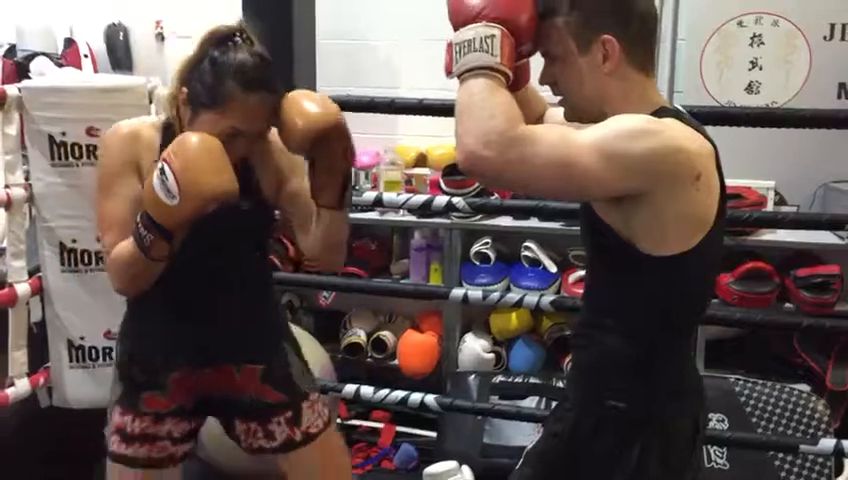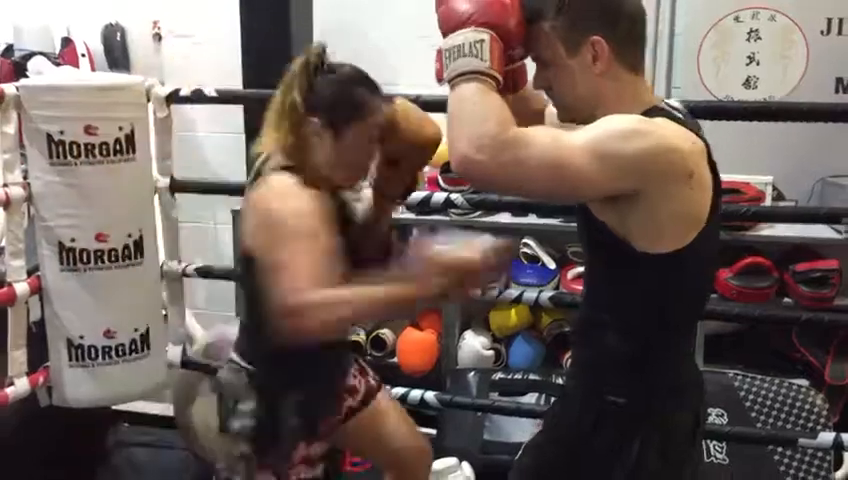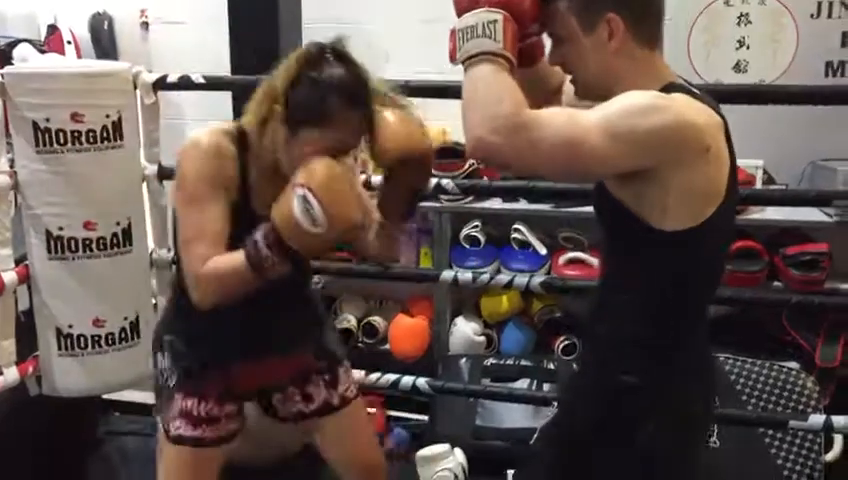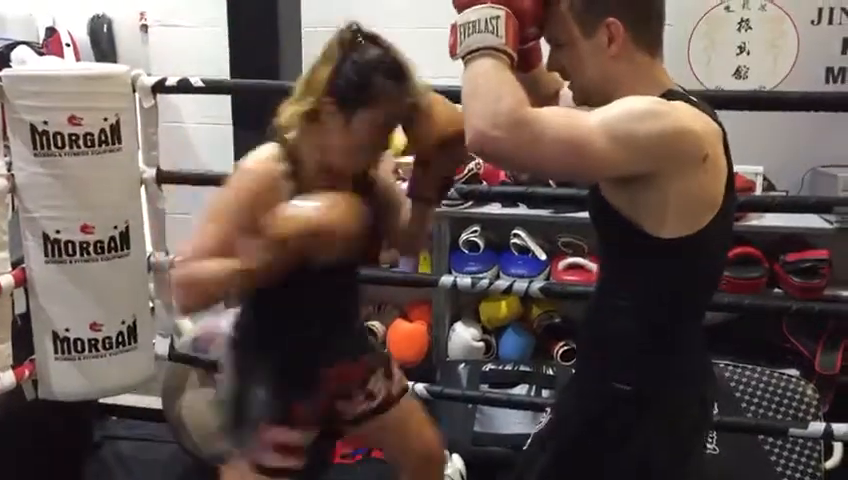
dt=0.4s
person 1, frame 1
left shoulder: (659, 147)
right shoulder: (647, 133)
left elbow: (484, 151)
right elbow: (533, 127)
left wrist: (481, 50)
right wrist: (508, 62)
left hip: (629, 421)
right hip: (638, 399)
person 1, frame 2
left shoulder: (651, 146)
right shoulder: (651, 129)
left elbow: (479, 155)
right elbow: (532, 124)
left wrist: (471, 53)
right wrist: (504, 65)
left hip: (630, 413)
right hip: (638, 395)
person 1, frame 3
left shoulder: (668, 122)
right shoulder: (664, 107)
left elbow: (495, 137)
right elbow: (547, 98)
left hip: (643, 394)
right hip: (644, 376)
person 1, frame 4
left shoulder: (667, 130)
right shoulder: (661, 116)
left elbow: (494, 131)
right elbow: (543, 111)
right wrist: (519, 44)
left hip: (637, 402)
right hip: (640, 384)
person 2, frame 1
left shoulder: (273, 152)
right shoulder: (130, 143)
left elbow: (325, 256)
right elbow: (123, 277)
left wrist: (330, 175)
right wrist: (164, 220)
left hip: (256, 353)
right hip: (158, 361)
person 2, frame 2
left shoulder: (315, 181)
right shoulder: (284, 198)
left elbow: (358, 254)
right elbow: (308, 315)
left wrist: (389, 189)
right wrist: (425, 280)
left hip: (327, 368)
right hip: (274, 391)
person 2, frame 3
left shoulder: (325, 165)
right shoulder: (208, 153)
left elbow: (380, 248)
right elbow: (204, 284)
left wrist: (400, 190)
right wrist: (280, 241)
left hip: (295, 338)
right hip: (204, 352)
person 2, frame 4
left shoulder: (365, 163)
right shoulder: (265, 176)
left elbow: (407, 240)
right elbow: (186, 287)
left wrist: (431, 180)
right wrist: (268, 257)
left hip: (346, 351)
right hip: (272, 370)
